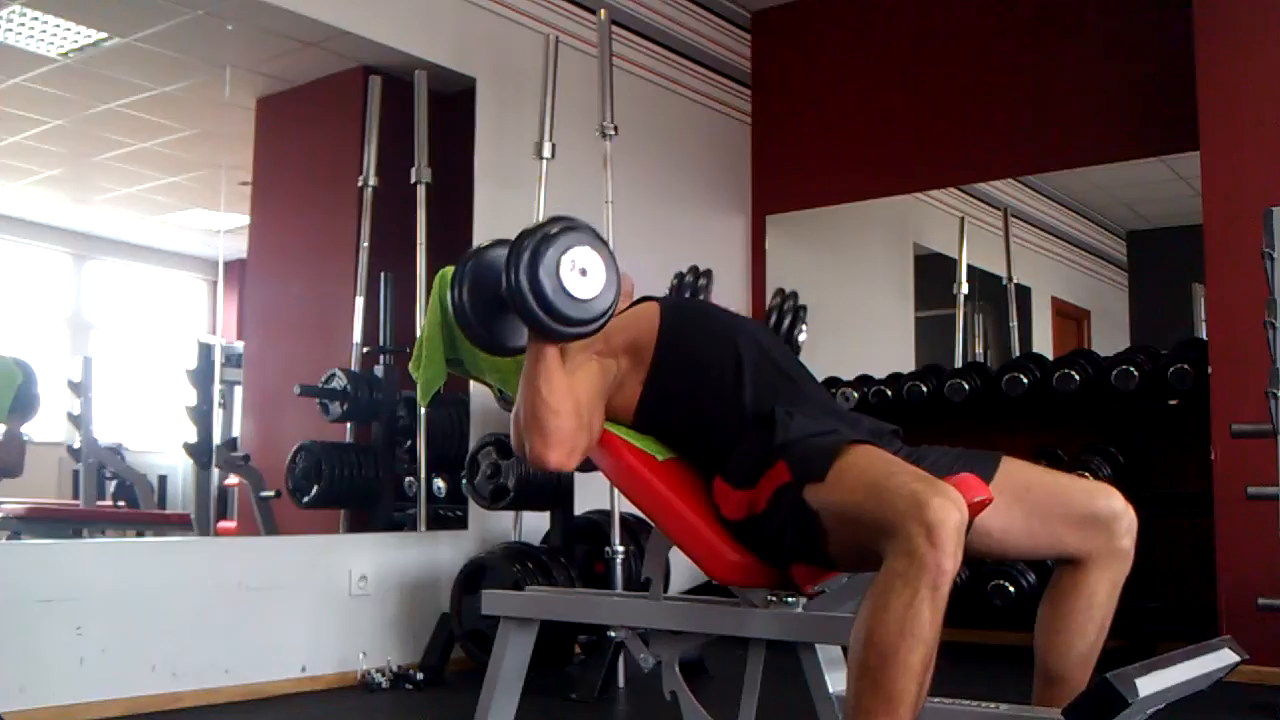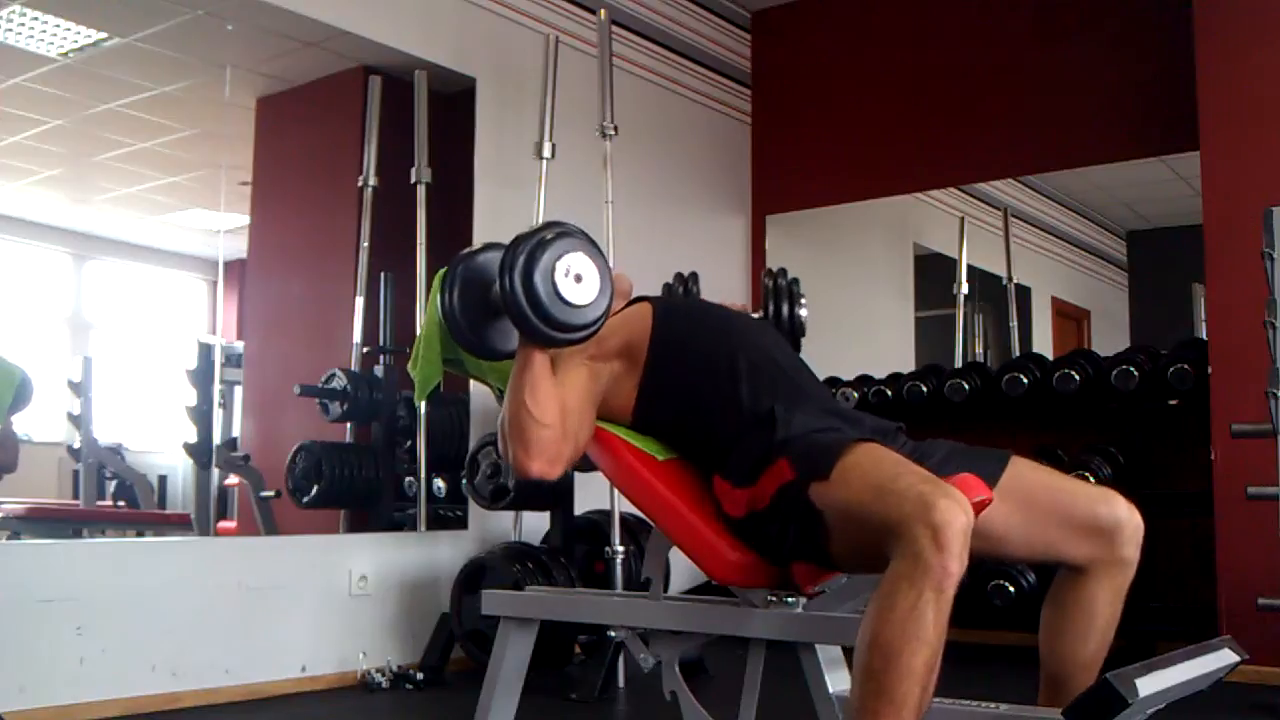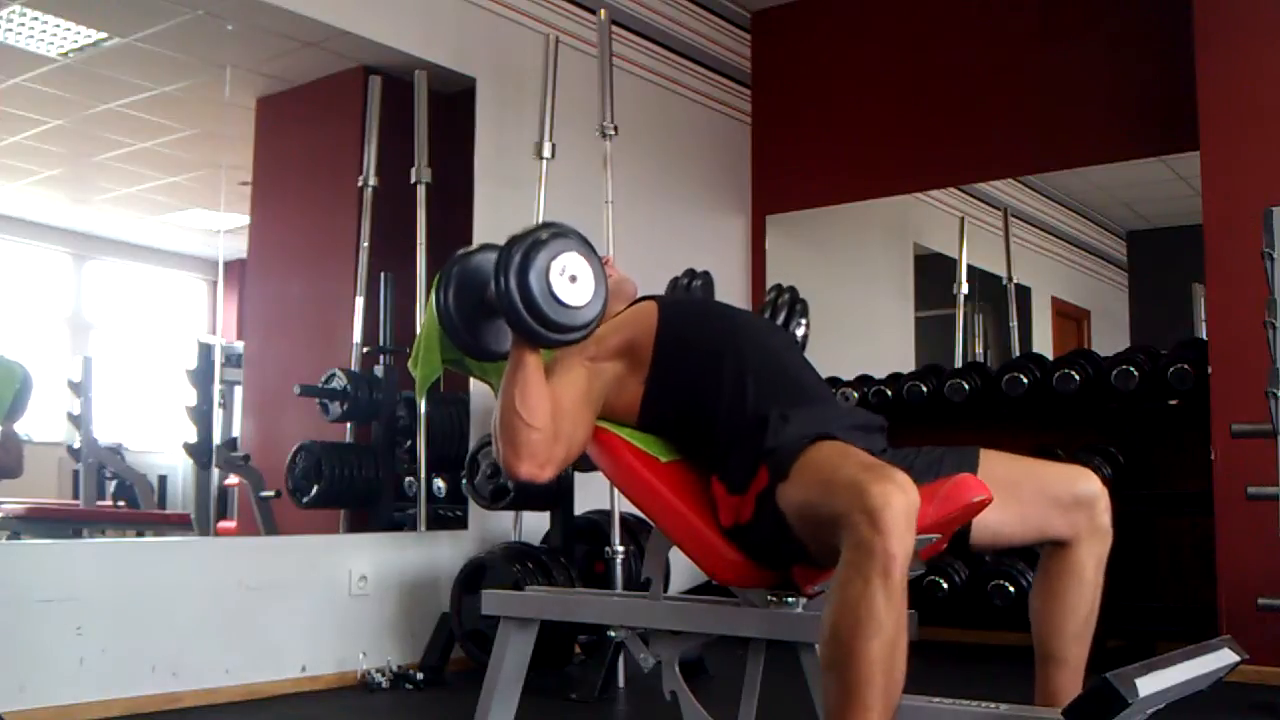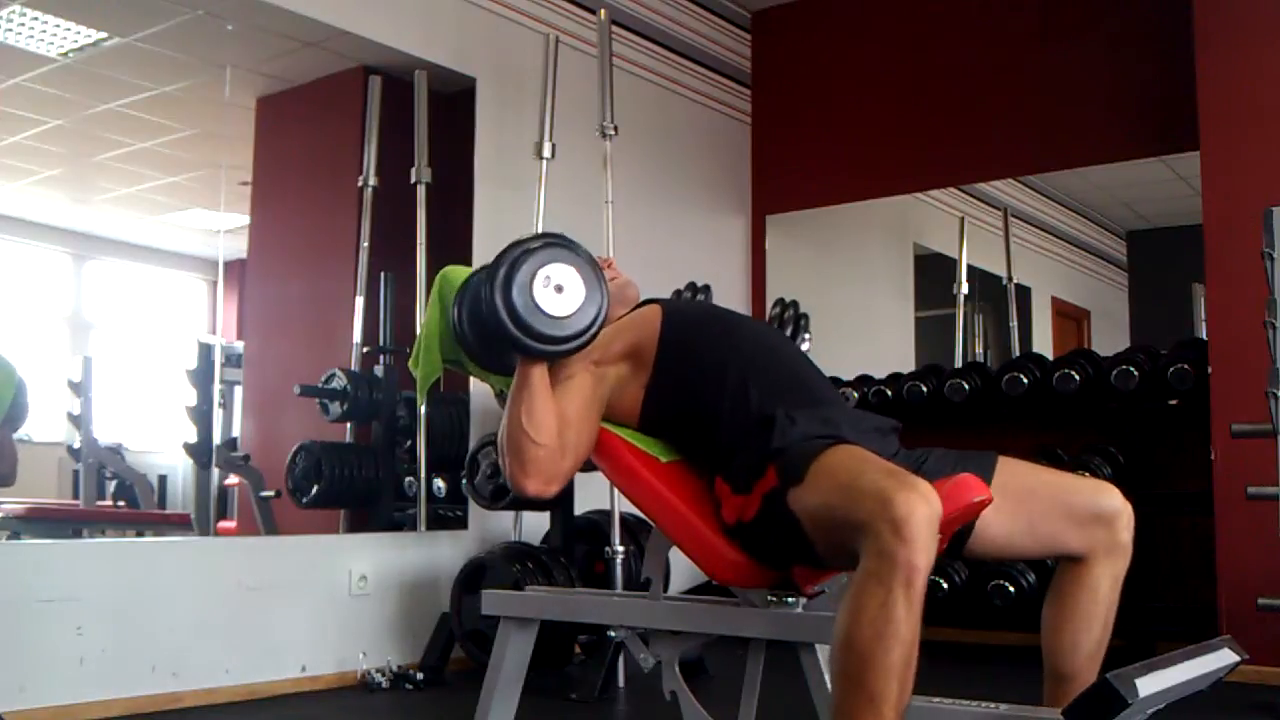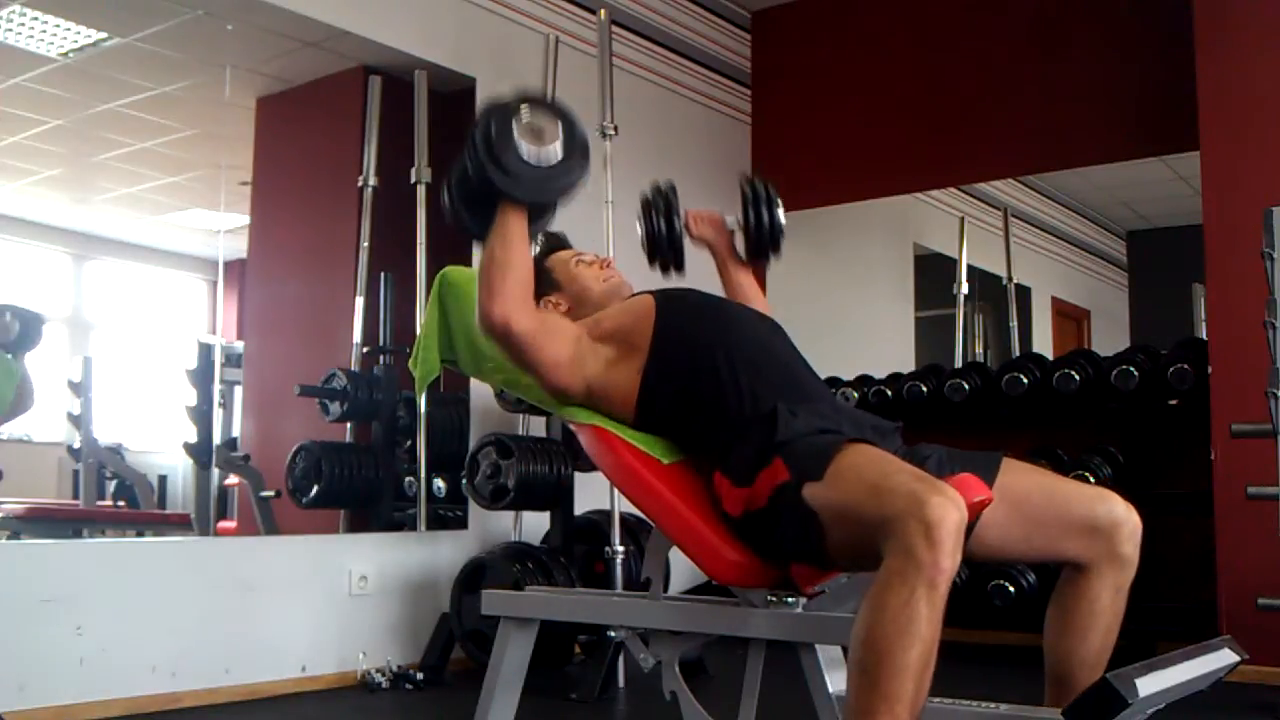
dt=0.5s
person 1, frame 1
left shoulder: (660, 325)
right shoulder: (594, 343)
right elbow: (554, 449)
left wrist: (746, 331)
left hip: (856, 439)
right hip: (780, 457)
left knee: (1106, 520)
right knee: (931, 523)
person 1, frame 2
left shoulder: (664, 326)
right shoulder: (589, 352)
right elbow: (538, 457)
left wrist: (749, 327)
right wrist: (533, 333)
left hip: (867, 443)
right hip: (781, 457)
left knee: (1113, 530)
right knee: (945, 524)
person 1, frame 3
left shoulder: (664, 324)
right shoulder: (592, 350)
right elbow: (530, 459)
right wrist: (526, 333)
left hip: (859, 448)
right hip: (777, 457)
left knee: (1084, 500)
right knee: (882, 506)
person 1, frame 4
left shoulder: (669, 331)
right shoulder: (593, 357)
right elbow: (534, 474)
left wrist: (760, 360)
right wrist: (535, 346)
left hip: (865, 446)
right hip: (781, 459)
left knee: (1105, 518)
right knee: (906, 519)
person 1, frame 5
left shoulder: (667, 333)
right shoulder: (584, 344)
left elbow: (751, 330)
right elbow: (505, 313)
left wrist: (726, 252)
right wrist: (515, 201)
left hip: (857, 433)
right hip: (779, 454)
left knee: (1112, 526)
right knee: (931, 520)
